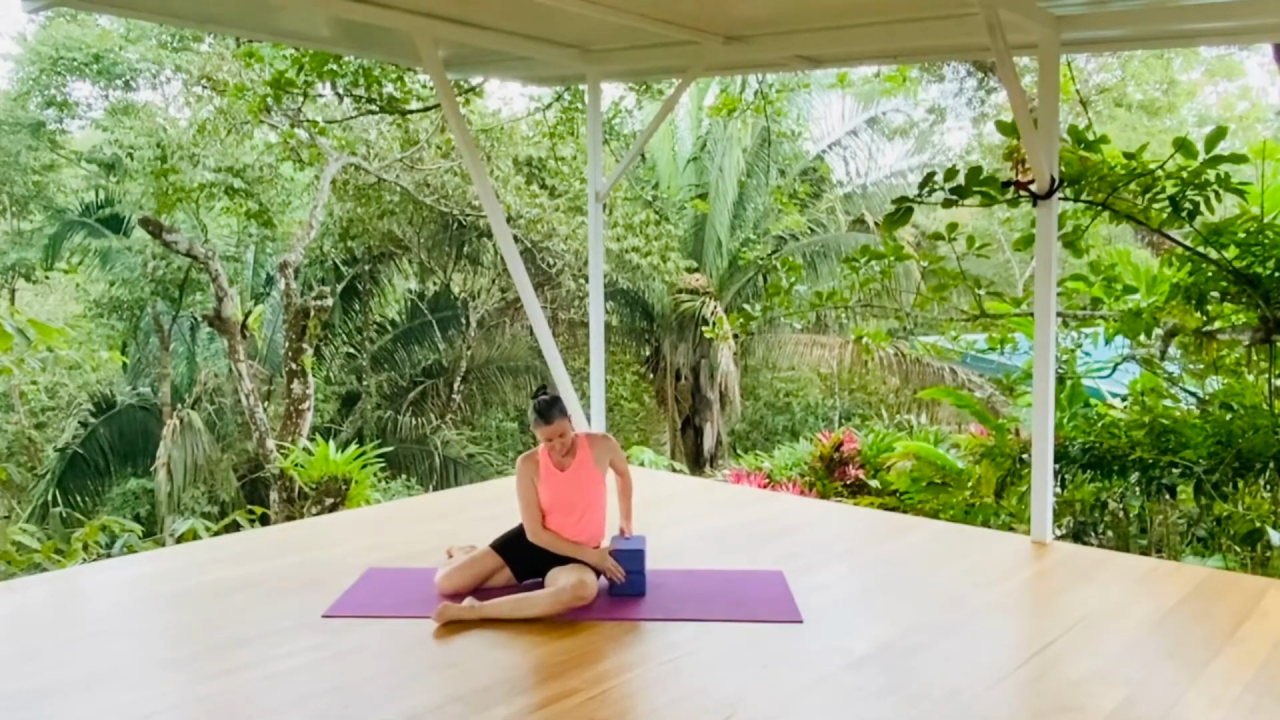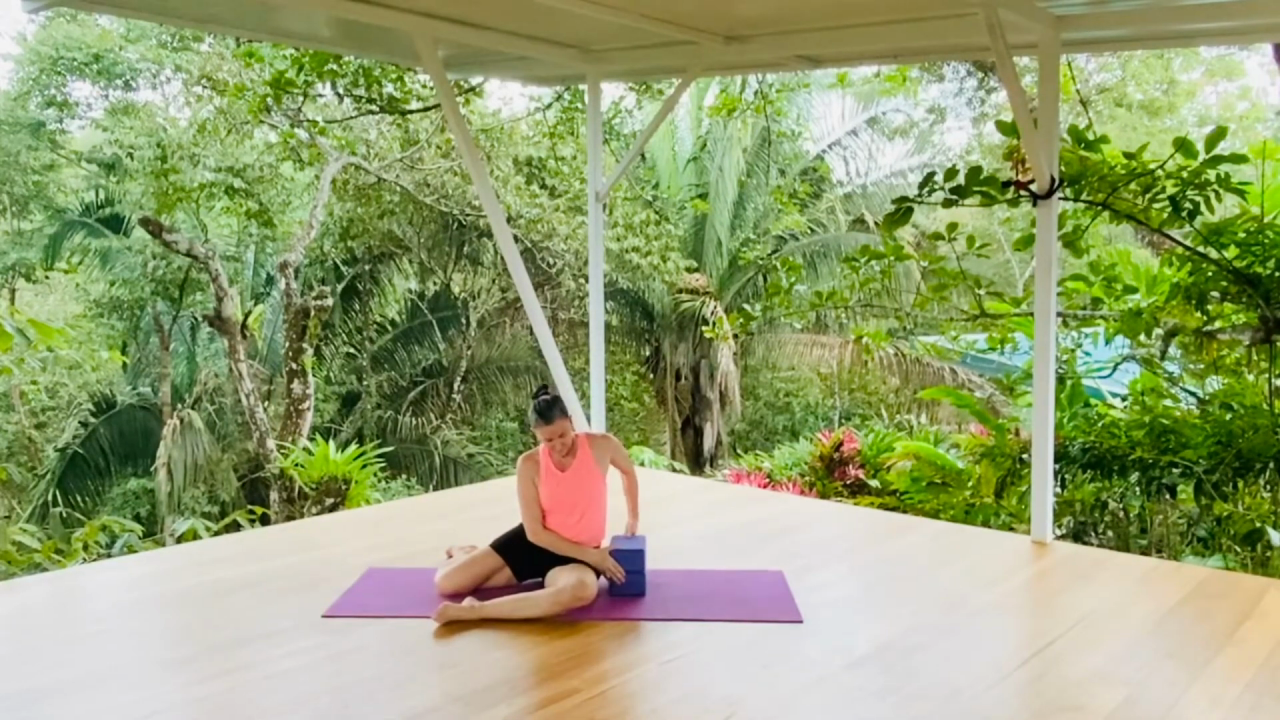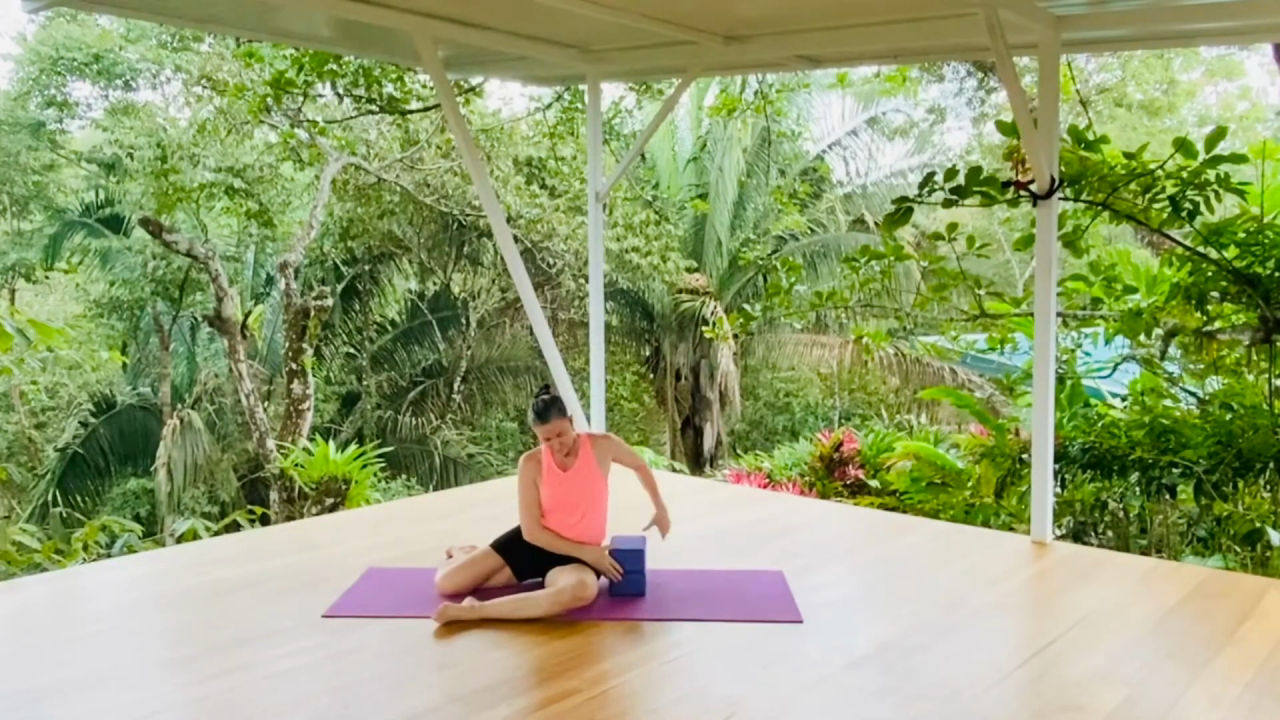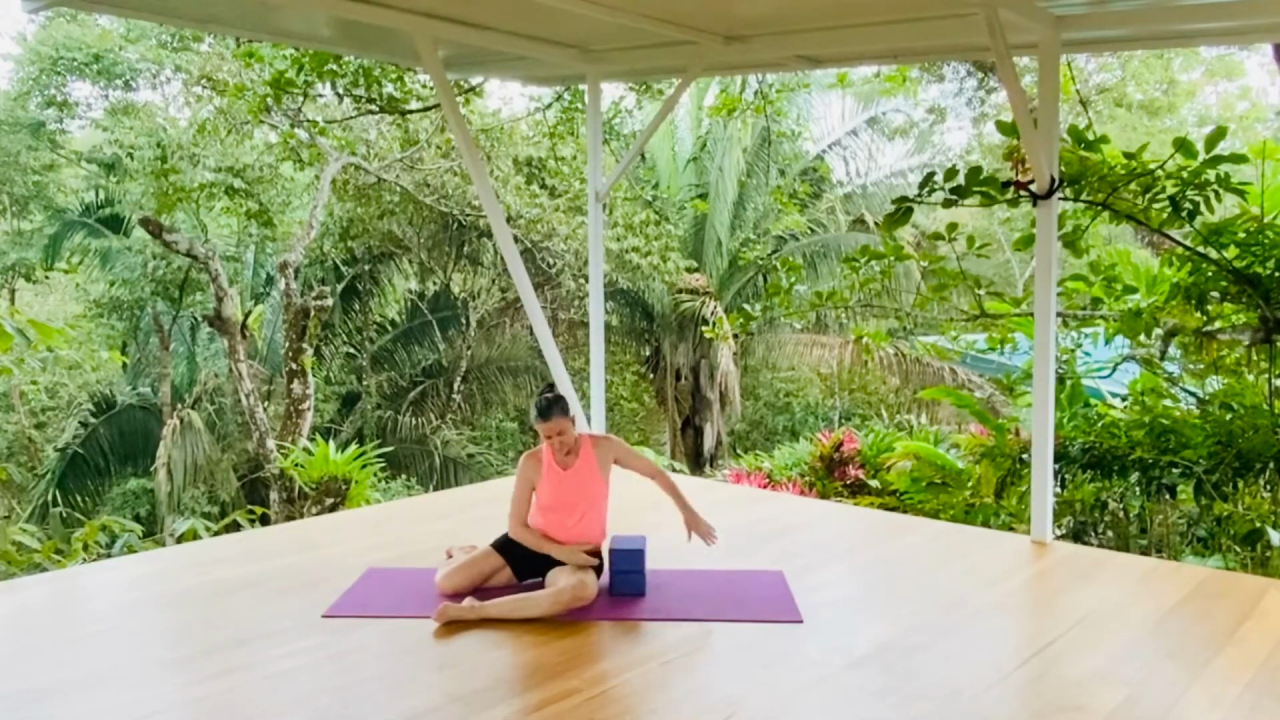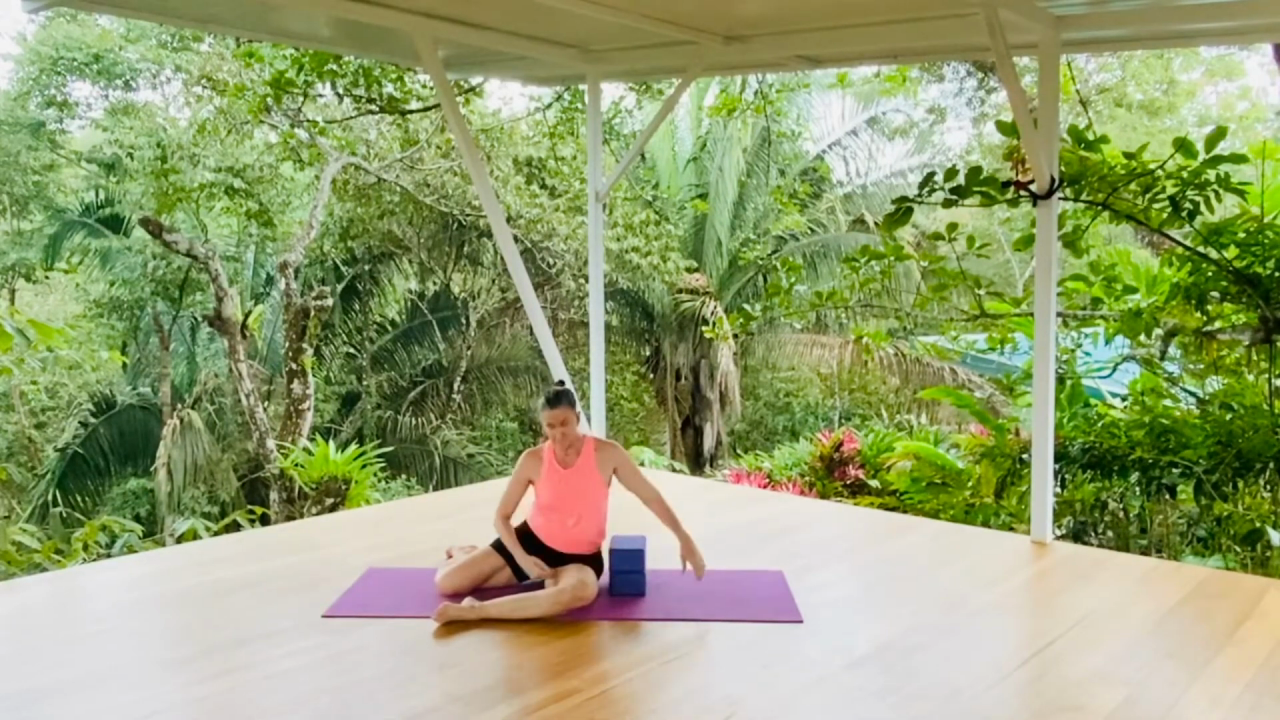
dt=0.2s
person 1, frame 1
left shoulder: (601, 446)
right shoulder: (528, 464)
left elbow: (623, 474)
right elbow: (535, 531)
left wrist: (626, 520)
right wrist: (590, 554)
left hip: (577, 557)
right hip: (531, 542)
left knee: (582, 589)
right knee: (446, 582)
left ankle: (476, 610)
right ankle: (468, 554)
person 1, frame 2
left shoulder: (601, 445)
right shoulder: (529, 465)
left elbow: (628, 471)
right elbow: (535, 531)
left wrist: (633, 518)
right wrist: (590, 555)
left hip: (580, 555)
right hip: (533, 542)
left knee: (582, 589)
right knee: (446, 582)
left ankle: (476, 610)
right ankle: (468, 554)
person 1, frame 3
left shoulder: (601, 445)
right shoulder: (530, 462)
left elbow: (641, 467)
right elbow: (532, 531)
left wrist: (660, 510)
right wrist: (581, 552)
left hip: (579, 555)
right hip: (536, 543)
left knee: (583, 591)
right knee: (446, 582)
left ankle: (479, 610)
right ankle: (467, 554)
person 1, frame 4
left shoulder: (604, 447)
right shoulder: (532, 462)
left elbow: (657, 474)
right elbow: (516, 526)
left wrist: (689, 513)
right wrist: (557, 551)
left hip: (581, 554)
right hip: (536, 543)
left knee: (581, 590)
right knee: (447, 582)
left ankle: (478, 610)
right ankle: (468, 554)
person 1, frame 5
left shoulder: (608, 453)
right shoulder: (533, 459)
left elbow: (651, 497)
right elbow: (502, 516)
left wrist: (686, 542)
right wrist: (522, 558)
left hip: (579, 556)
right hip: (532, 539)
left knee: (581, 590)
right knee: (447, 582)
left ankle: (476, 611)
right ankle: (470, 554)
